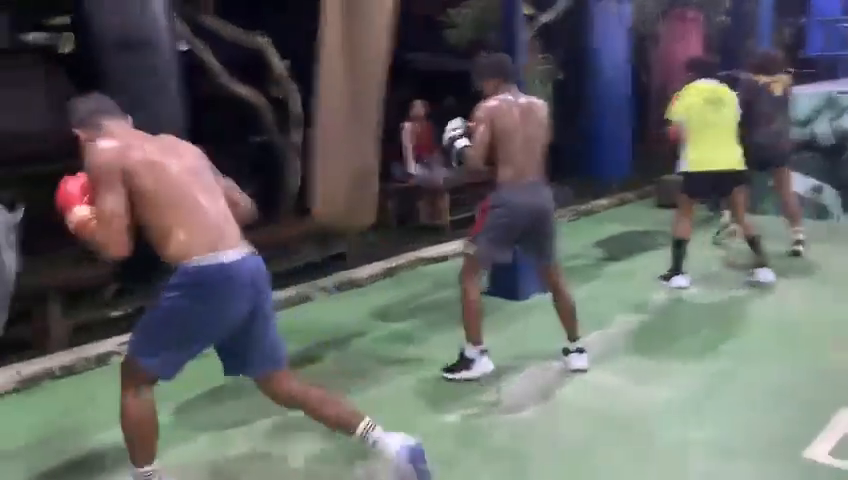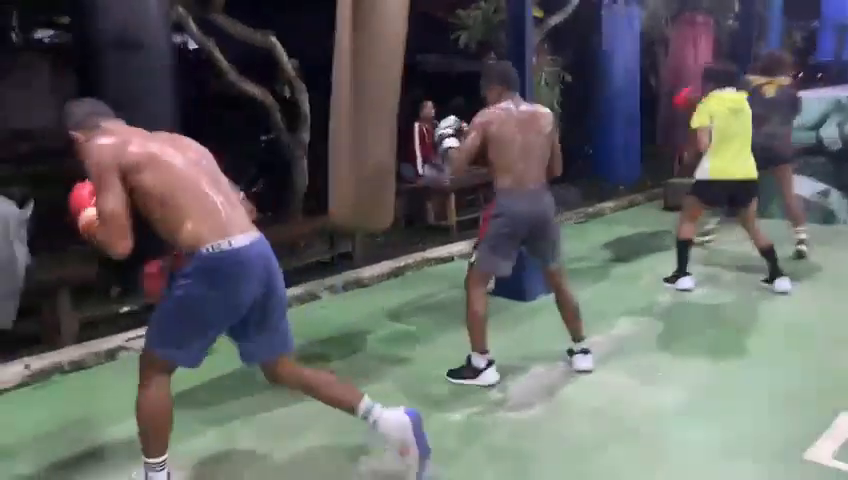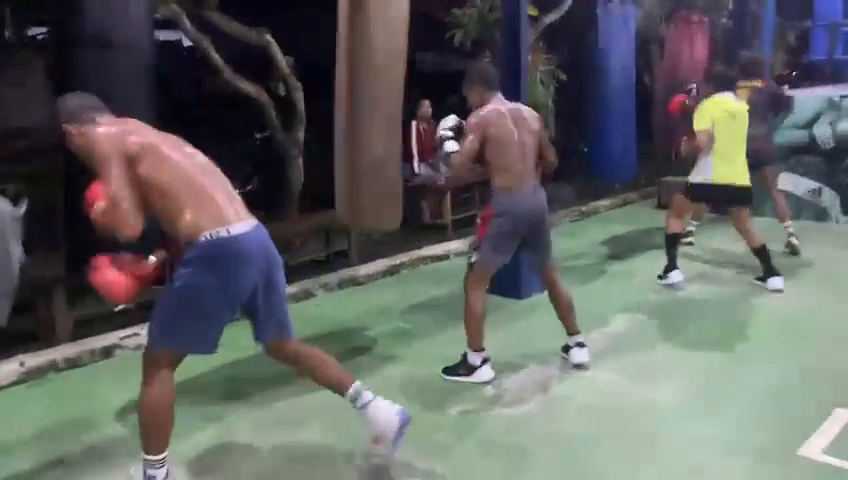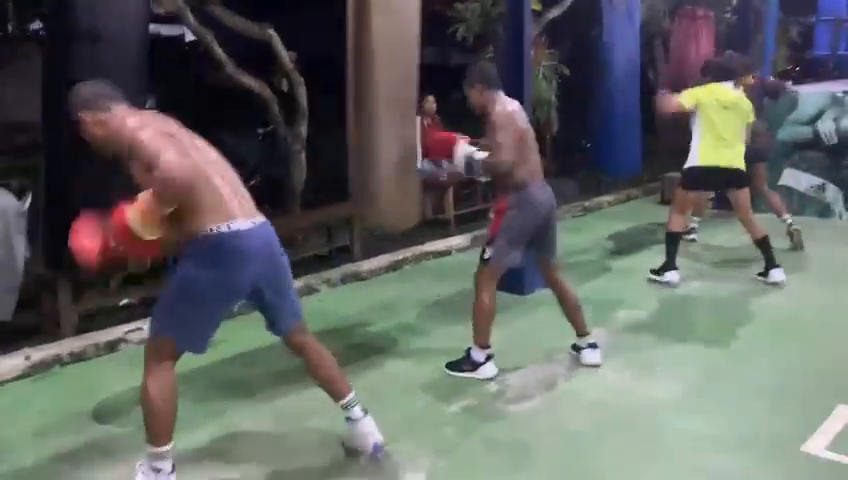
dt=0.1s
person 1, frame 1
left shoulder: (104, 152)
right shoulder: (182, 146)
left elbow: (117, 248)
right elbow: (245, 208)
left wrist: (81, 221)
left hip: (203, 280)
right hip: (249, 269)
left knee: (135, 379)
right knee: (280, 385)
right ankle: (387, 443)
person 1, frame 2
left shoulder: (102, 150)
right shoulder: (180, 142)
left elbow: (118, 246)
left wrist: (90, 223)
left hip: (215, 267)
right hip: (258, 255)
left knee: (154, 370)
right knee: (283, 369)
right ankle: (386, 420)
person 1, frame 3
left shoulder: (103, 141)
right shoulder: (158, 139)
left elbow: (127, 228)
left wrist: (102, 215)
left hip: (218, 255)
right hip: (258, 243)
left knee: (158, 365)
right knee: (284, 347)
right ankle: (374, 409)
person 1, frame 4
left shoulder: (129, 127)
right shoulder: (165, 126)
left elbow: (177, 176)
left hip: (217, 249)
right hip: (261, 238)
left knee: (160, 358)
right knee: (300, 337)
right ankle: (361, 422)
person 2, frame 1
left shoulder: (488, 110)
right shoulder: (541, 107)
left elbow: (474, 162)
left wrist: (456, 140)
left hip: (508, 197)
right hip: (541, 194)
left knee: (470, 274)
right knee: (553, 276)
left ankle: (474, 356)
right ankle: (576, 349)
person 2, frame 2
left shoulder: (486, 119)
right shoulder: (546, 116)
left elbow: (457, 166)
right elbow: (556, 169)
left wrist: (446, 139)
left hip: (509, 205)
right hip: (541, 201)
left knee: (476, 284)
right knee: (557, 279)
left ankle: (481, 364)
right ankle: (580, 350)
person 2, frame 3
left shoulder: (480, 118)
right shoulder: (530, 114)
left elbow: (459, 167)
right elbow: (550, 161)
left wrist: (447, 140)
left hip: (508, 204)
right hip: (535, 198)
left knee: (474, 283)
right knee: (549, 275)
left ankle: (476, 362)
right ankle: (576, 344)
person 2, frame 4
left shoulder: (500, 112)
right shoulder: (512, 107)
left elbow: (504, 162)
left wrist: (479, 162)
left hip: (522, 200)
right hip: (543, 195)
left knee: (485, 279)
right knee: (552, 275)
left ankle: (480, 358)
right ankle: (587, 344)
person 3, frame 1
left shoulder: (687, 96)
right shoulder: (729, 95)
left elbow: (678, 135)
left wrist: (674, 131)
left hip: (699, 168)
right hip: (732, 166)
left knee: (684, 217)
right knee: (740, 216)
left ankle: (677, 272)
right ankle: (762, 265)
person 3, frame 2
left shoulder: (708, 105)
right shoulder: (743, 103)
left elbow: (703, 145)
left hip: (714, 176)
right hip: (746, 176)
left knee: (687, 219)
right knee: (751, 227)
left ankle: (682, 274)
right ankle: (778, 276)
person 3, frame 3
left shoulder: (707, 107)
right shoulder: (742, 109)
left elbow: (703, 144)
left wrist: (687, 147)
left hip: (708, 178)
right hip: (739, 181)
left knee: (675, 215)
right knee: (745, 228)
left ankle: (672, 270)
right ankle: (772, 274)
person 3, frame 4
left shoulder: (702, 93)
right shoulder: (744, 101)
left elbow: (667, 108)
right elbow: (746, 138)
left wrist: (663, 97)
left hip: (703, 166)
right hip: (735, 167)
left knee: (678, 211)
right knee: (747, 217)
left ankle: (669, 268)
right ankle: (773, 267)
person 4, frame 1
left shoulder: (748, 81)
right shoulder: (785, 82)
left elbow: (738, 105)
left hip: (754, 143)
right hip: (781, 143)
right knee: (785, 191)
left ankle: (728, 221)
right ankle: (798, 238)
person 4, frame 2
left shoulder: (747, 82)
right shoulder: (787, 86)
right elbow: (794, 110)
left hip: (752, 144)
right hip: (779, 144)
right knee: (788, 191)
left ankle: (711, 228)
right ankle: (801, 238)
person 4, frame 3
right shoulder: (765, 87)
right elbow: (786, 103)
right hip: (761, 146)
right knee: (773, 192)
left ankle: (690, 230)
right ankle: (790, 234)
person 4, frame 4
right shoulder: (756, 82)
right elbow: (779, 90)
right hip: (757, 141)
right knee: (763, 189)
left ankle: (692, 227)
right ankle: (790, 223)
